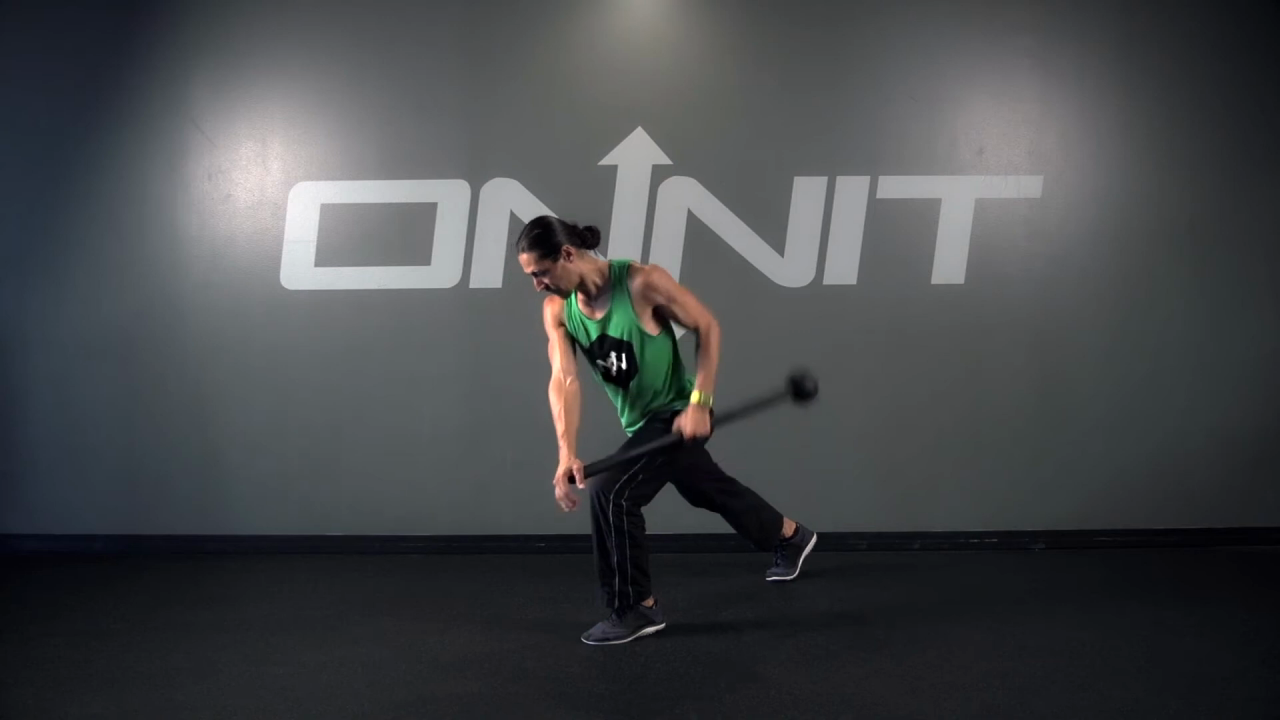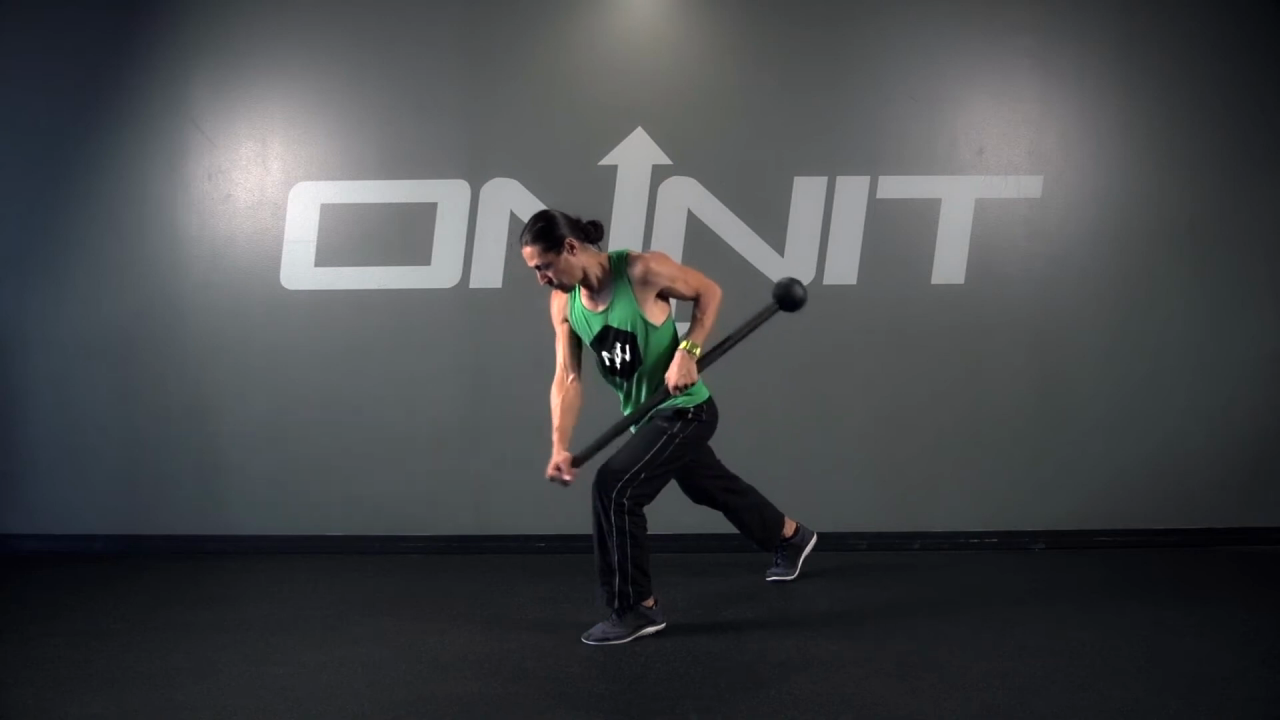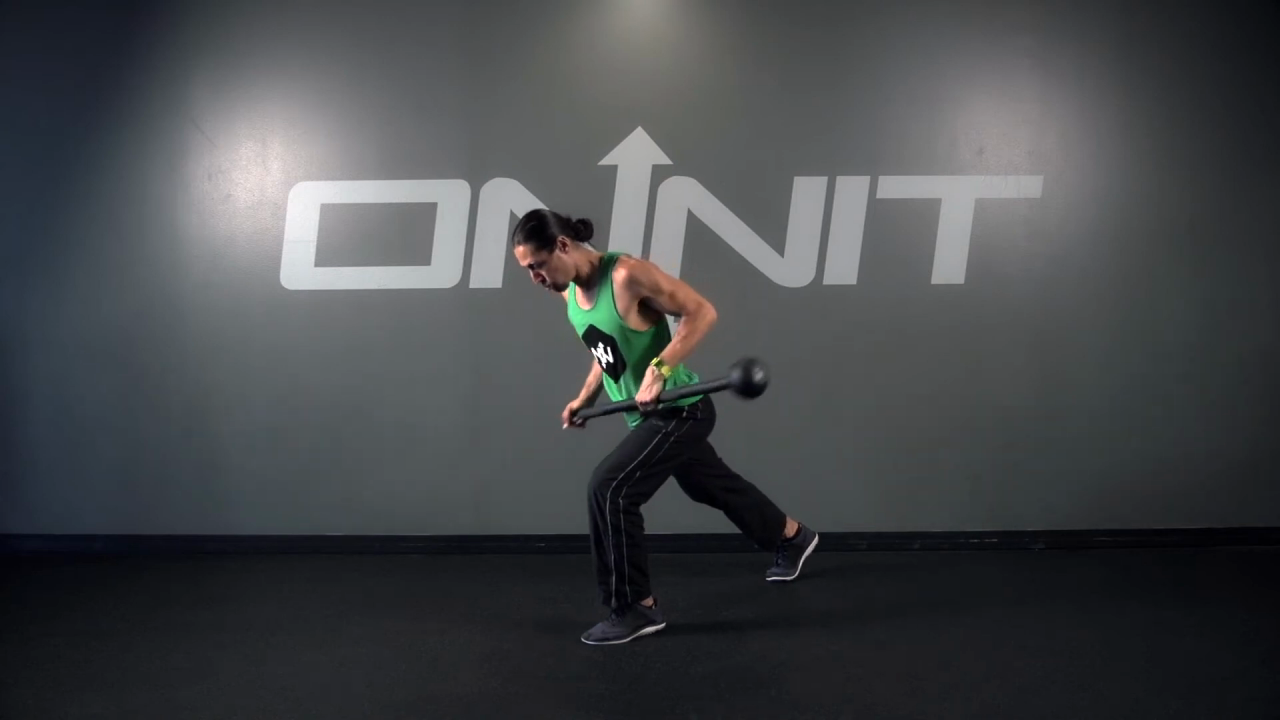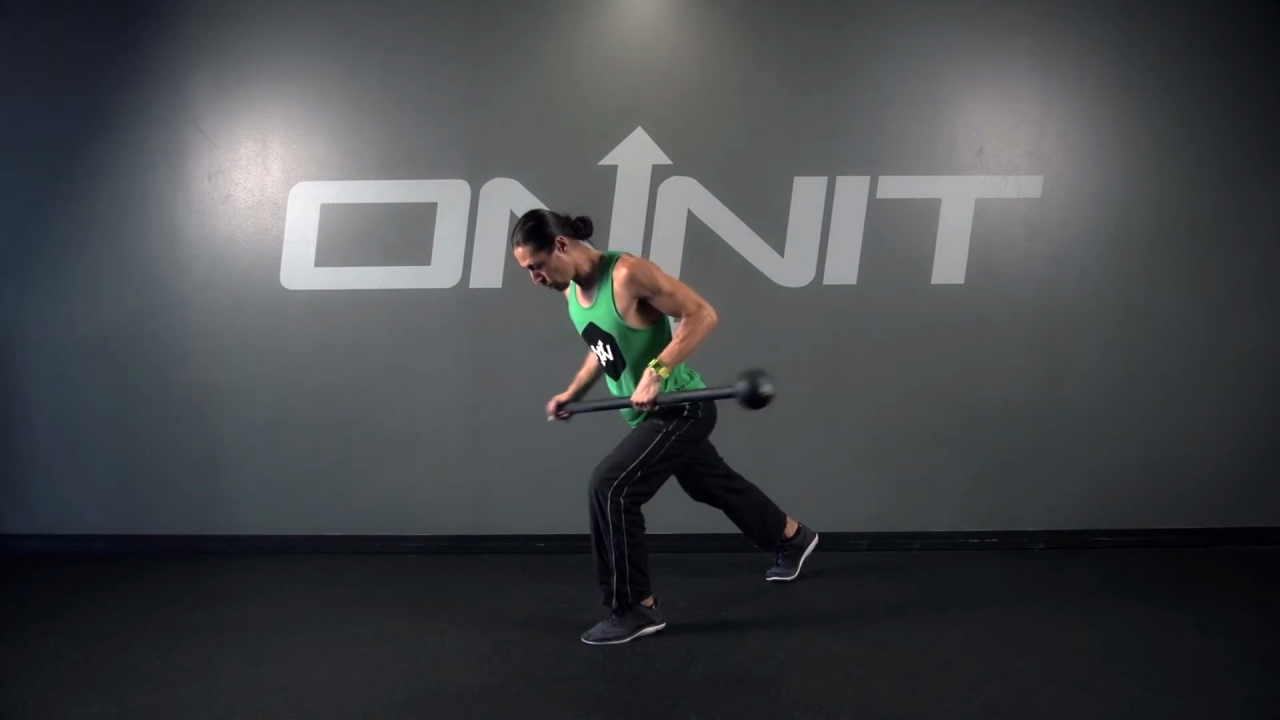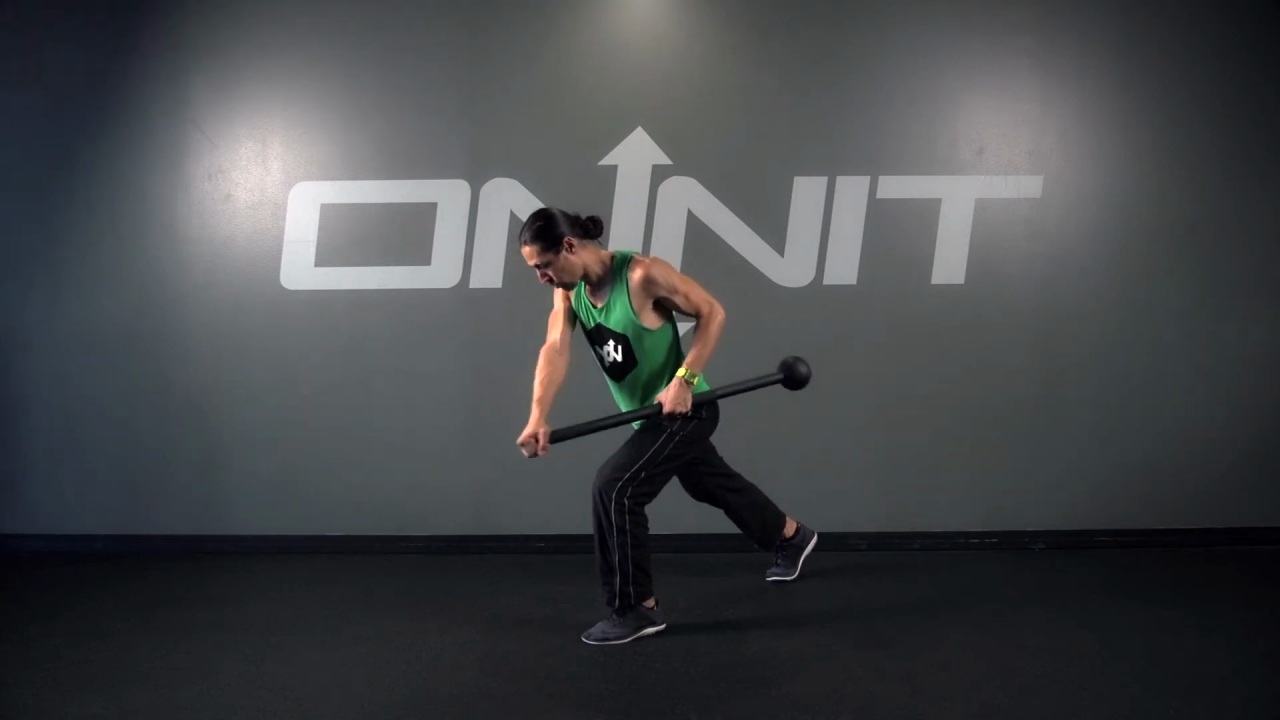
dt=0.7s
person 1, frame 1
left shoulder: (642, 282)
right shoulder: (557, 311)
left elbow: (708, 328)
right elbow: (564, 380)
left wrist: (699, 402)
right wrist: (566, 453)
left hip: (677, 415)
right hip: (641, 423)
left knee: (610, 491)
right knee: (710, 490)
left ankle: (637, 608)
right ankle: (790, 536)
person 1, frame 2
left shoulder: (641, 270)
right shoulder: (563, 304)
left elbow: (709, 291)
right elbow: (568, 378)
left wrist: (687, 352)
right wrist: (560, 446)
left hip: (684, 409)
right hip: (647, 418)
left knee: (613, 489)
right knee: (711, 487)
left ankle: (636, 609)
right ankle: (791, 536)
person 1, frame 3
left shoulder: (627, 275)
right shoulder: (569, 291)
left elbow: (701, 312)
left wrist: (659, 370)
right wrist: (584, 398)
left hip: (679, 410)
right hip: (648, 415)
left knee: (609, 488)
right knee: (713, 485)
left ankle: (636, 608)
right ankle: (792, 537)
person 1, frame 4
left shoulder: (627, 273)
right shoulder: (572, 289)
left elbow: (702, 314)
left wrist: (656, 372)
right wrist: (572, 392)
left hip: (680, 408)
right hip: (654, 413)
left knee: (610, 487)
right knee: (713, 484)
left ankle: (636, 609)
right ankle: (793, 537)
person 1, frame 5
left shoulder: (642, 274)
right shoulder: (568, 291)
left elbow: (713, 313)
right elbow: (554, 350)
left wrist: (683, 380)
right wrist: (538, 416)
left hip: (684, 408)
right hip: (649, 415)
left knee: (615, 488)
right knee: (713, 485)
left ankle: (637, 609)
right ankle: (792, 537)
